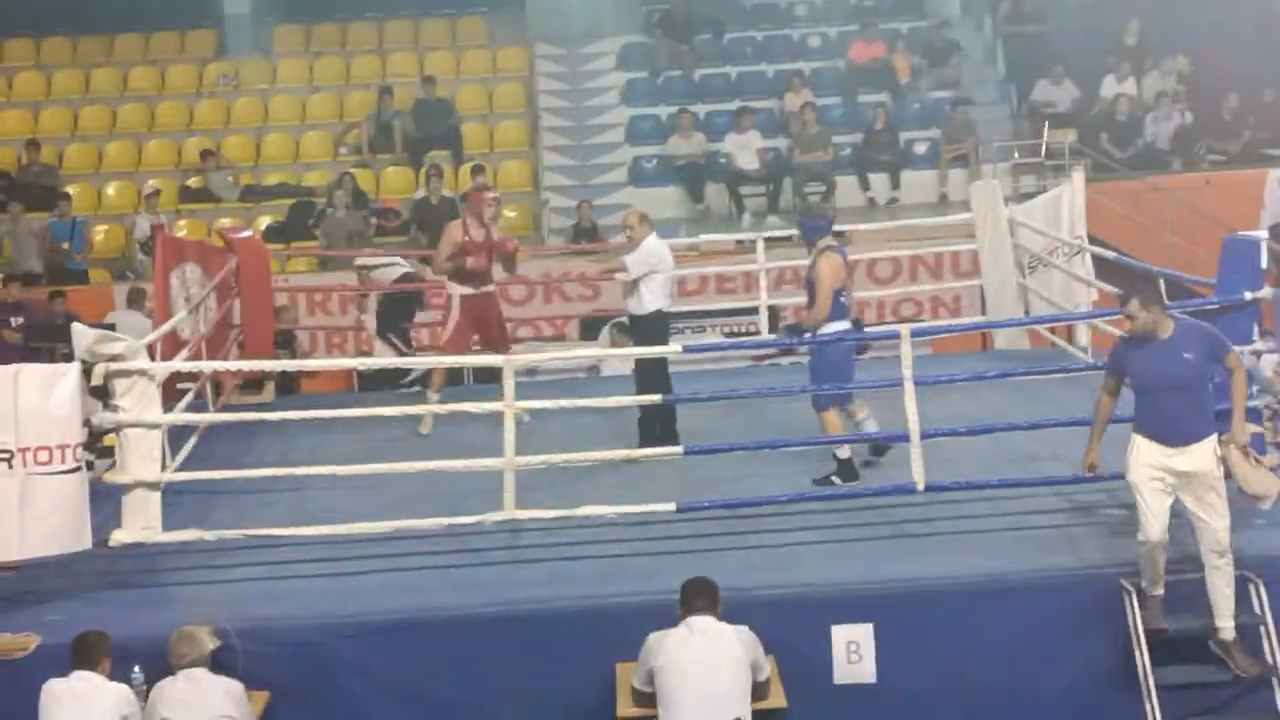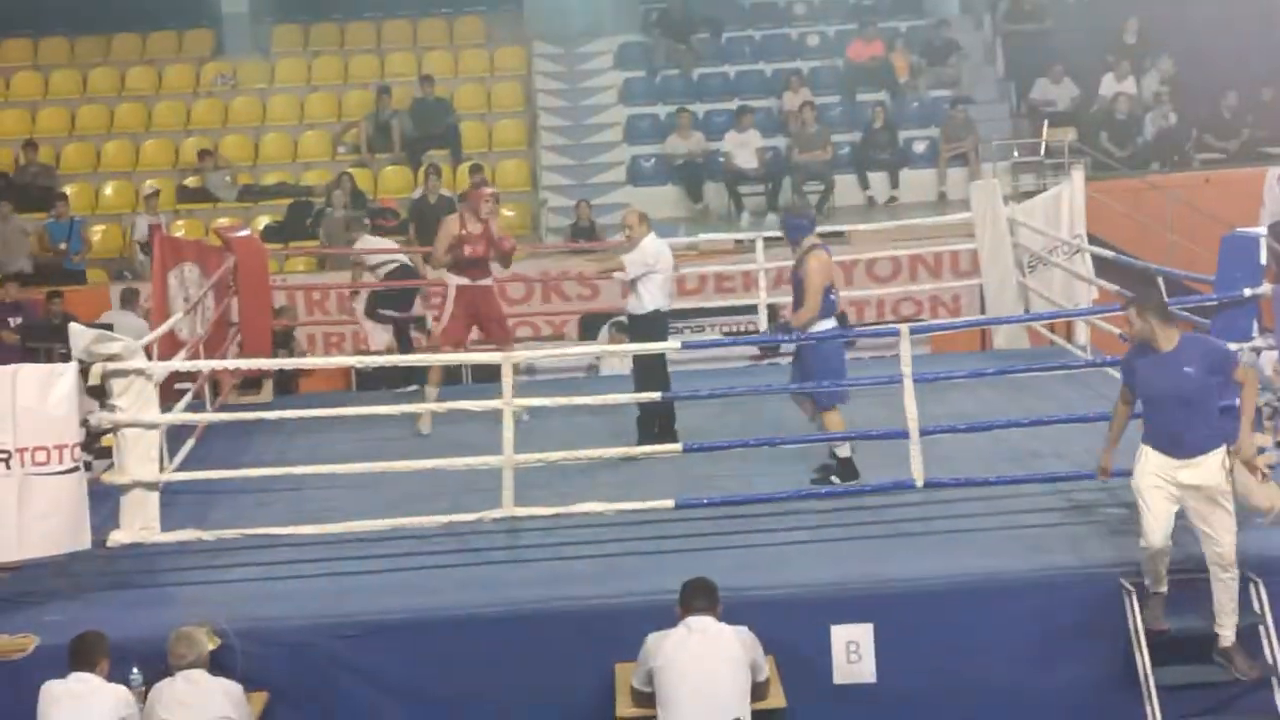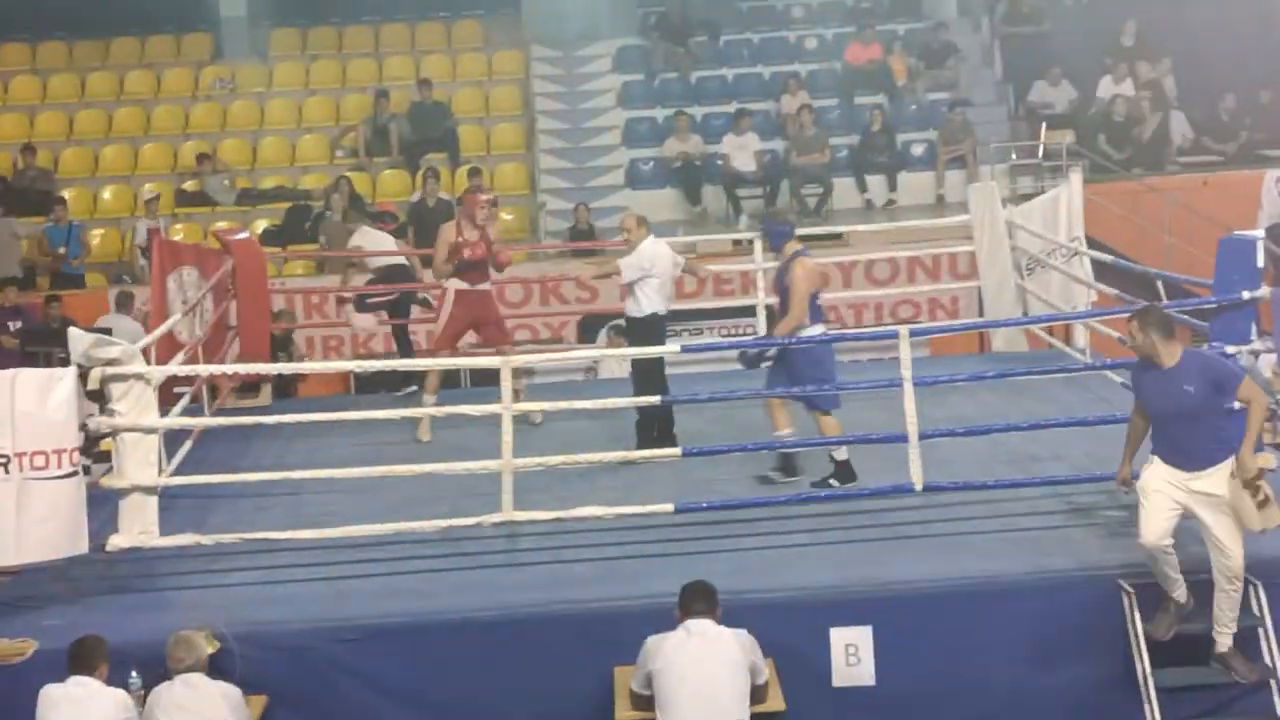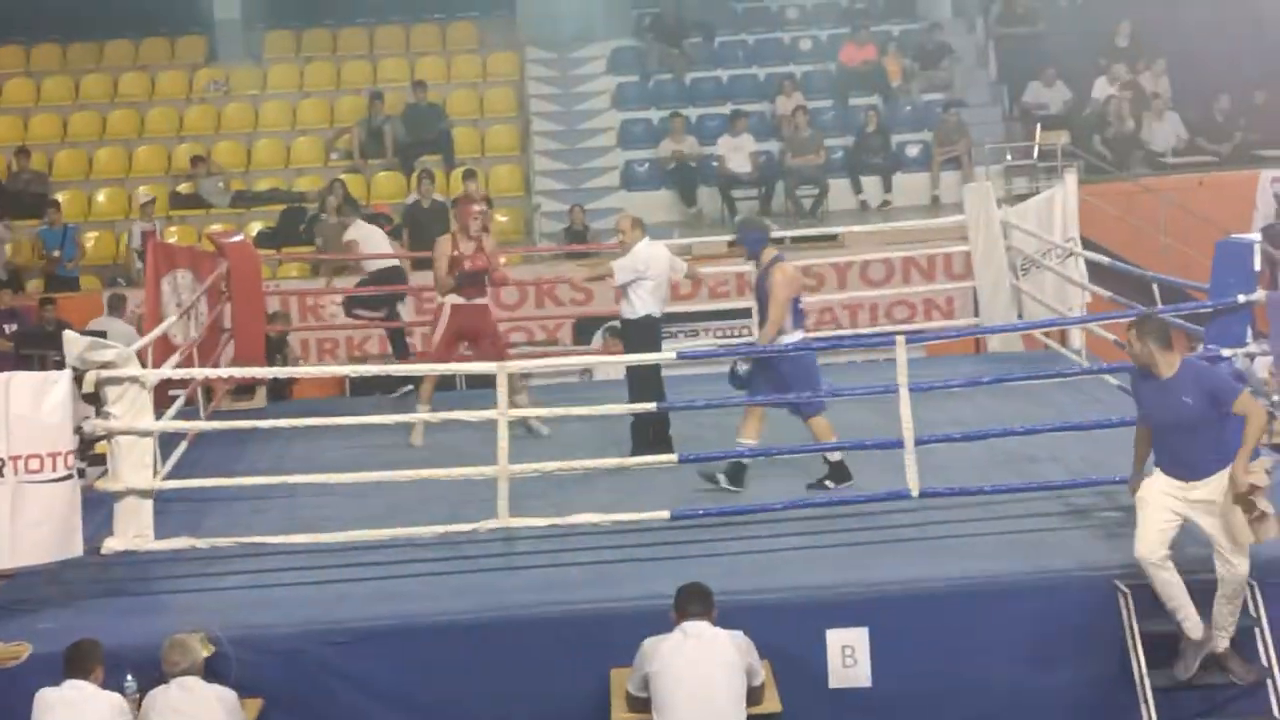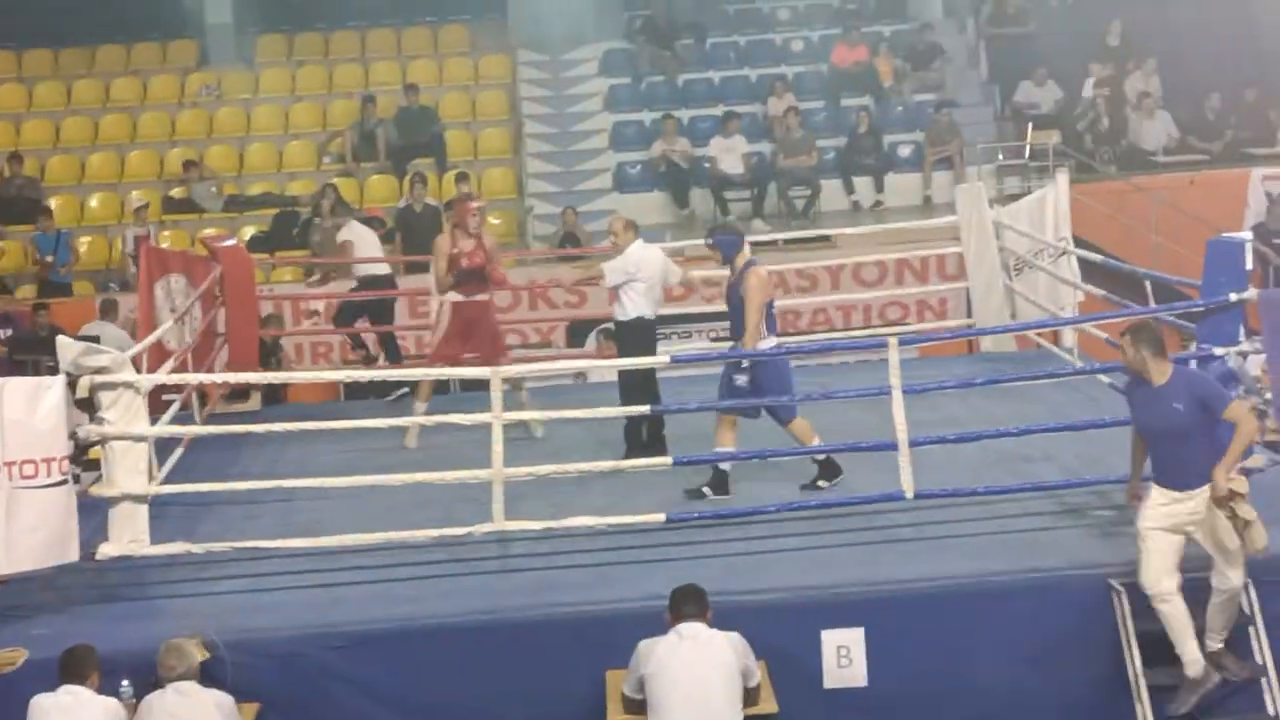
dt=0.1s
person 1, frame 1
left shoulder: (1203, 336)
right shoulder: (1125, 348)
left elbow: (1238, 369)
right elbow: (1108, 393)
left wrist: (1238, 422)
right wrist: (1094, 444)
left hip: (1201, 451)
right hip: (1150, 452)
left knee: (1217, 544)
right knee: (1153, 535)
left ankle: (1225, 637)
right ankle: (1152, 592)
person 1, frame 2
left shoulder: (1206, 349)
right shoulder: (1134, 359)
left elbow: (1250, 381)
right elbow: (1125, 403)
left wrist: (1245, 435)
right wrist: (1108, 450)
left hip: (1208, 463)
right hip: (1157, 462)
left knee: (1223, 555)
right knee: (1154, 540)
left ankle: (1226, 644)
right ankle: (1156, 589)
person 1, frame 3
left shoulder: (1209, 367)
right shoulder: (1142, 372)
left elbow: (1258, 400)
left wrist: (1247, 452)
right wrist: (1127, 462)
left hip: (1216, 474)
right hip: (1166, 471)
left knee: (1231, 566)
right knee: (1151, 538)
left ankle: (1224, 648)
right ankle: (1177, 598)
person 1, frame 4
left shoulder: (1206, 377)
right shoulder: (1140, 382)
left elbow: (1257, 414)
left wrist: (1240, 465)
right wrist: (1137, 471)
left hip: (1216, 485)
right hip: (1165, 484)
left knee: (1235, 571)
right knee: (1148, 553)
left ankle: (1221, 647)
right ankle: (1194, 633)
person 1, frame 5
left shoulder: (1197, 384)
right shoulder: (1134, 389)
left elbow: (1248, 423)
left wrist: (1222, 469)
right wrist: (1134, 479)
left hip: (1209, 496)
right hip: (1163, 497)
left knee: (1230, 581)
right knee: (1157, 585)
left ankle: (1214, 649)
right ankle: (1196, 672)
person 2, frame 1
left shoulder: (825, 260)
right shoulder: (835, 254)
left elbow: (821, 310)
right elbow: (845, 297)
left wrist: (797, 328)
right wrist: (854, 327)
left hip: (830, 338)
right hip: (842, 334)
left knee: (825, 405)
right knee: (841, 398)
left ankle: (846, 469)
right ankle: (877, 441)
person 2, frame 2
left shoulder: (814, 260)
right shoulder: (809, 254)
left elbow: (811, 309)
left wrist: (783, 328)
right wrist: (838, 320)
left hip: (822, 338)
right hip: (811, 336)
left knee: (825, 404)
right knee: (803, 395)
left ankle: (847, 468)
right ankle: (842, 452)
person 2, frame 3
left shoulder: (800, 267)
right shoulder: (790, 261)
left elbow: (796, 316)
left hip: (809, 345)
right hip: (795, 343)
left knee: (820, 408)
right knee: (774, 399)
left ankle: (844, 472)
right ankle: (788, 464)
person 2, frame 4
left shoulder: (781, 273)
right shoulder: (766, 267)
left elbow: (774, 321)
left wrist: (748, 358)
left hip: (791, 349)
right hip: (771, 349)
left knee: (810, 412)
right knee: (753, 408)
left ankle: (839, 472)
right ankle: (735, 474)
person 2, frame 5
left shoulder: (753, 276)
right shoulder: (737, 273)
left elbow: (752, 325)
left wrist: (743, 364)
left hip: (762, 356)
right hip: (744, 352)
left knee: (787, 418)
right knee: (725, 416)
left ankle: (829, 468)
right ankle: (718, 483)
person 3, frame 1
left shoulder: (494, 231)
right shoulder: (455, 229)
left elbow: (509, 269)
right elbow: (437, 266)
left wrist: (511, 254)
right wrist: (461, 263)
left hip: (487, 296)
right hip: (461, 298)
left knee: (504, 354)
right knee: (446, 356)
right ankle: (428, 415)
person 3, frame 2
left shoulder: (493, 225)
right shoulder: (451, 224)
left elbow: (504, 264)
right elbow: (435, 261)
left wrist: (507, 251)
right wrist: (459, 255)
left hip: (485, 290)
right hip: (458, 290)
left knee: (506, 347)
right knee: (444, 351)
right ankle: (426, 413)
person 3, frame 3
left shoulder: (488, 231)
right shoulder: (448, 231)
left elbow: (498, 267)
right elbow: (438, 272)
left wrist: (503, 260)
right wrist: (461, 260)
left hip: (484, 295)
right hip: (456, 296)
left knee: (507, 350)
right knee: (442, 356)
left ankle: (523, 403)
right ankle: (425, 419)
person 3, frame 4
left shoulder: (486, 243)
right shoulder: (444, 244)
left elbow: (495, 275)
right elbow: (441, 287)
left wrist: (497, 277)
right wrist: (462, 273)
left hip: (480, 309)
right hip: (452, 310)
left ankle: (528, 417)
right ankle: (419, 426)
person 3, frame 5
left shoulder: (487, 239)
right shoulder: (444, 241)
left elbow: (495, 272)
right elbow: (440, 285)
left wrist: (496, 276)
right wrist: (460, 271)
left hip: (482, 305)
right hip: (454, 307)
left knee: (504, 364)
right knee: (434, 367)
right ankle: (414, 427)
person 4, frame 1
left shoulder: (652, 249)
right shoulder: (651, 248)
left elbow: (623, 265)
left wrist: (596, 270)
left hip: (650, 319)
right hip: (649, 318)
left knee: (648, 381)
right knee: (658, 378)
left ankle: (650, 440)
right ankle: (667, 435)
person 4, frame 2
left shoulder: (649, 249)
right shoulder: (658, 246)
left elbow: (621, 264)
right elbow: (670, 263)
left wrist: (593, 270)
left hip: (647, 319)
right hip: (652, 316)
left knee: (646, 379)
right knee: (656, 377)
left ankle: (649, 438)
right ankle: (666, 433)
person 4, frame 3
left shoulder: (647, 253)
right shoulder: (661, 248)
left elbow: (618, 268)
right elbow: (682, 263)
left wrist: (590, 275)
right wrist: (699, 271)
left hip: (646, 322)
right hip: (651, 320)
left knee: (646, 383)
right knee: (656, 381)
left ankle: (648, 443)
right ankle: (665, 438)
person 4, frame 4
left shoulder: (641, 256)
right shoulder: (659, 250)
left elbow: (611, 269)
right elbow: (684, 267)
left wrist: (584, 277)
left hip: (640, 324)
right hip: (651, 322)
left knee: (640, 387)
right knee: (652, 384)
left ankle: (644, 447)
right ankle: (661, 441)
person 4, frame 5
left shoulder: (632, 258)
right shoulder: (654, 252)
left elbow: (602, 271)
right elbow: (678, 275)
left wrist: (572, 279)
left hip: (632, 326)
right hip: (644, 324)
left knee: (632, 389)
right knee: (646, 386)
left ankle: (636, 450)
right ankle: (655, 443)
